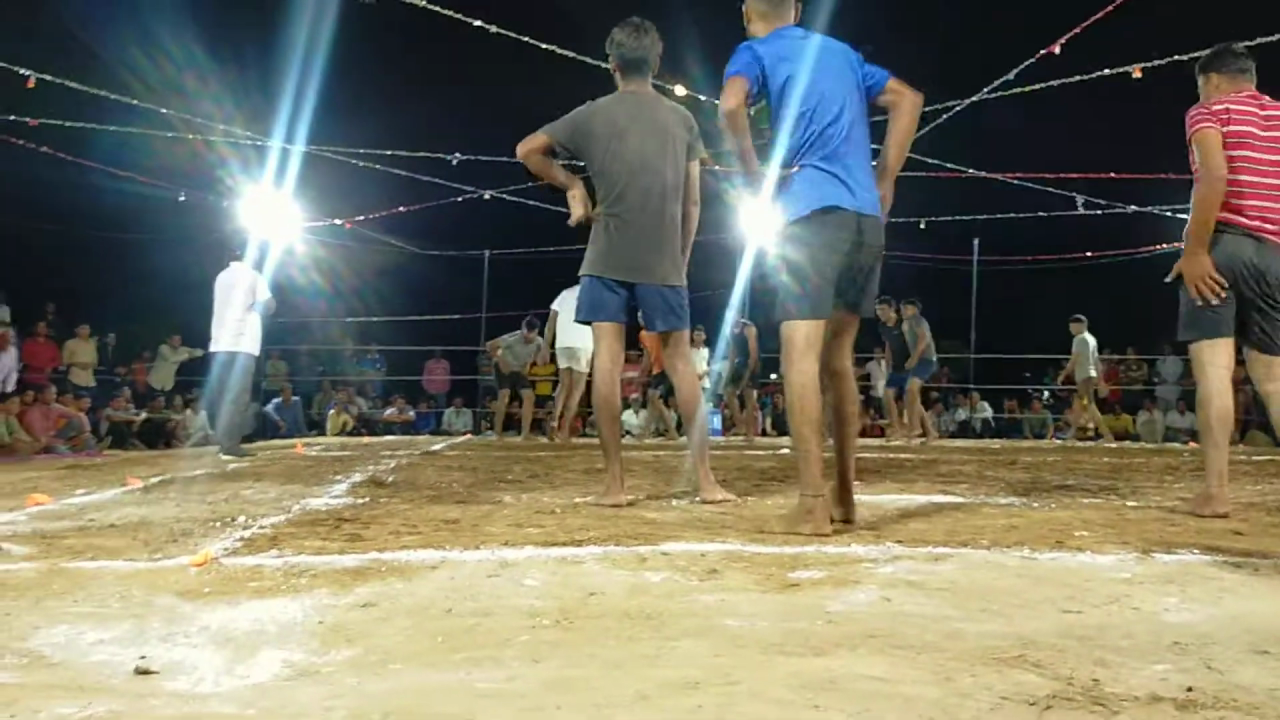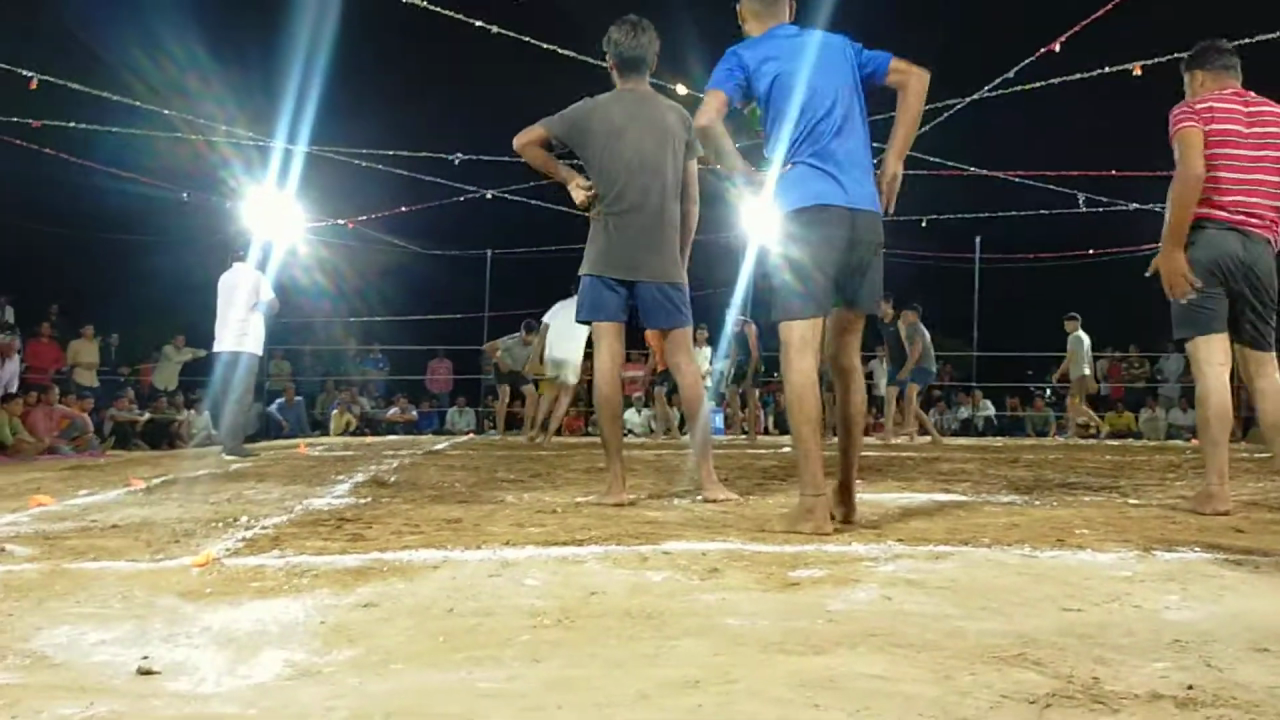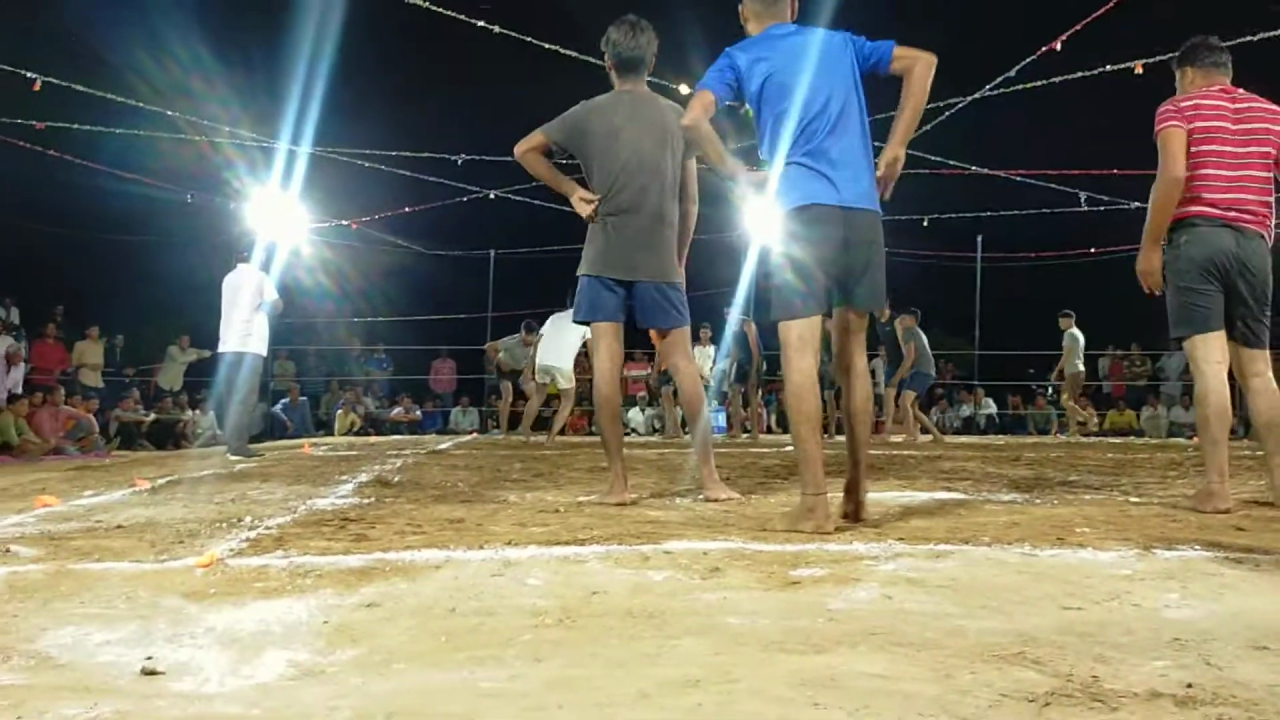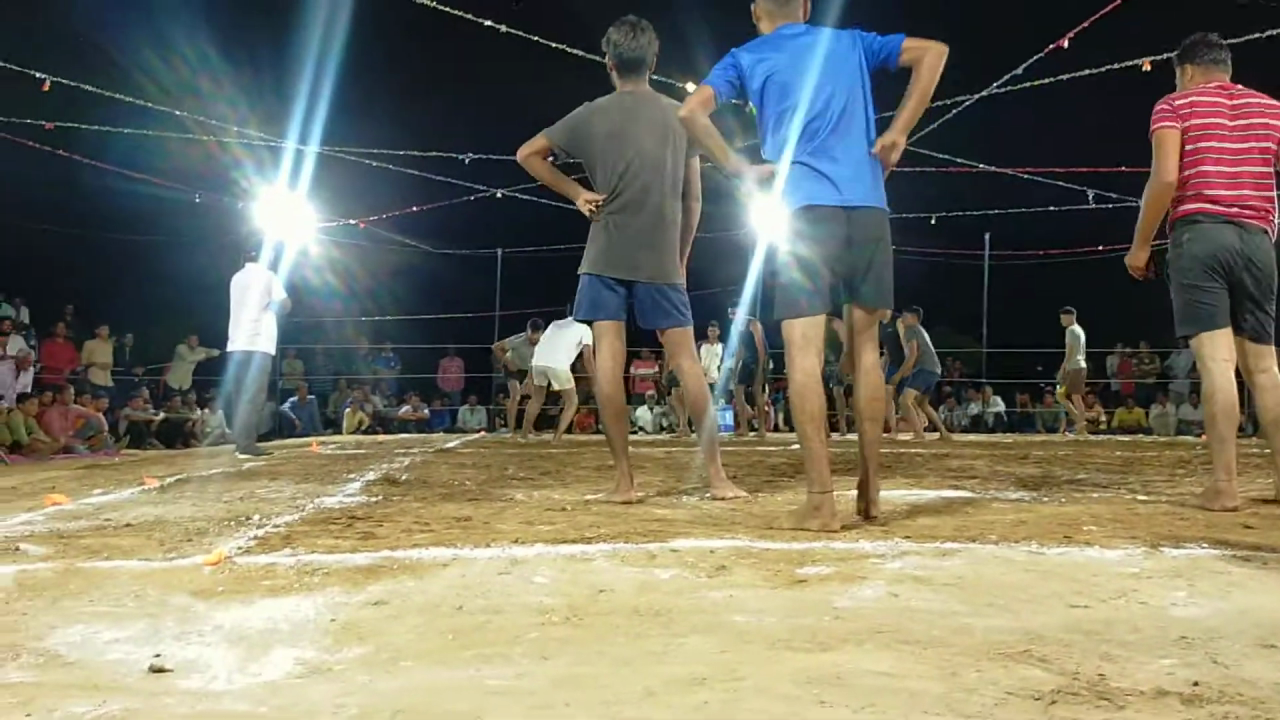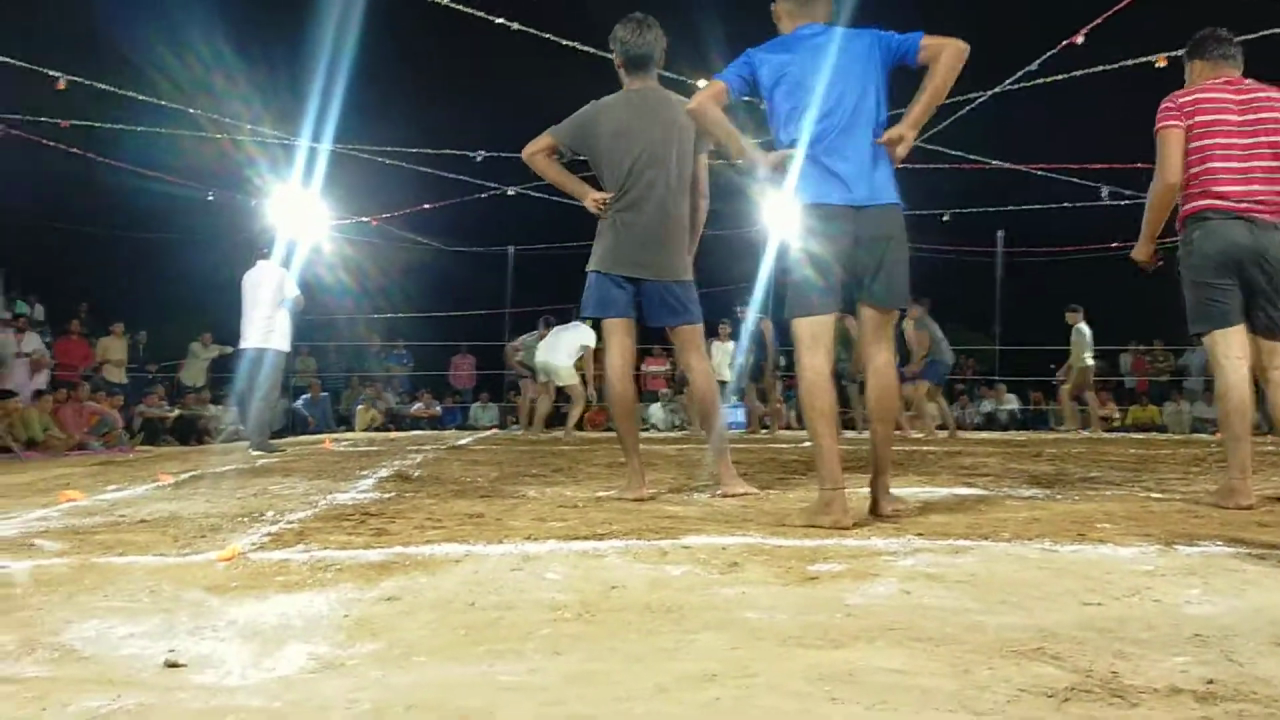
dt=0.1s
person 1, frame 1
left shoulder: (755, 52)
right shoulder: (840, 53)
left elbow: (731, 106)
right elbow: (907, 101)
left wrist: (754, 171)
right wrist: (886, 177)
left hip: (811, 212)
right hip: (867, 216)
left knee: (801, 357)
right knee: (838, 358)
left ankle: (813, 504)
right ankle: (844, 493)
person 1, frame 2
left shoulder: (744, 56)
right shoulder: (839, 46)
left elbow: (707, 120)
right elbow: (915, 78)
left wrist: (746, 176)
right wrist: (893, 164)
left hip: (805, 210)
right hip: (865, 212)
left knee: (799, 356)
right knee: (846, 355)
left ankle: (813, 503)
right ankle: (846, 491)
person 1, frame 3
left shoulder: (740, 59)
right shoulder: (841, 45)
left elbow: (693, 119)
right elbow: (923, 61)
left wrist: (738, 175)
right wrist: (897, 146)
left hip: (800, 208)
right hip: (862, 209)
left knee: (800, 356)
right knee: (853, 352)
left ankle: (814, 503)
right ankle: (856, 492)
person 1, frame 4
left shoulder: (746, 59)
right shoulder: (851, 43)
left elbow: (690, 112)
right elbow: (933, 52)
left wrist: (742, 169)
right wrist: (898, 132)
left hip: (804, 208)
right hip: (869, 209)
left knee: (804, 355)
right knee: (865, 349)
left ankle: (821, 501)
right ankle: (868, 490)
person 1, frame 5
left shoulder: (763, 58)
right shoulder: (870, 43)
left elbow: (701, 105)
right elbow: (955, 50)
left wrist: (757, 157)
right wrist: (910, 125)
left hip: (815, 208)
right hip: (881, 206)
left knee: (813, 354)
right knee: (879, 351)
left ankle: (831, 496)
right ankle: (880, 489)
person 2, frame 1
left shoulder: (594, 114)
right shoulder: (682, 119)
left elbow: (527, 149)
right elbow: (692, 202)
left wrist: (570, 184)
right wrist: (681, 261)
left hip: (607, 259)
right hip: (662, 262)
left knee: (608, 362)
right knee: (681, 364)
left ankle: (614, 482)
right ankle: (706, 479)
person 2, frame 2
left shoulder: (591, 112)
right shoulder: (679, 118)
left elbow: (523, 142)
right elbow: (691, 201)
left wrist: (570, 177)
right wrist: (682, 259)
left hip: (606, 258)
right hip: (662, 261)
left knee: (608, 361)
right knee: (683, 362)
left ankle: (616, 481)
right ankle: (708, 478)
person 2, frame 3
left shoulder: (590, 114)
right shoulder: (677, 117)
left elbow: (525, 150)
right elbow: (689, 201)
left wrist: (571, 190)
right wrist: (679, 261)
left hip: (605, 258)
right hip: (659, 261)
left knee: (606, 361)
right knee: (682, 363)
left ankle: (617, 481)
right ankle: (710, 477)
person 2, frame 4
left shoulder: (593, 115)
right shoulder: (680, 116)
left elbow: (528, 154)
right elbow: (692, 200)
left wrist: (576, 192)
right wrist: (681, 260)
left hip: (607, 258)
right hip: (661, 261)
left knee: (609, 361)
right knee: (686, 363)
left ankle: (624, 479)
right ankle: (717, 475)
person 2, frame 5
left shoulder: (599, 113)
right shoulder: (686, 113)
left elbow: (534, 153)
right elbow: (699, 196)
left wrist: (584, 193)
right wrist: (687, 253)
left hip: (614, 255)
right hip: (669, 258)
left knee: (619, 358)
right knee: (695, 359)
left ankle: (635, 476)
right ankle: (725, 471)
person 3, frame 1
left shoulder: (1209, 111)
left elbow: (1215, 175)
left wrist: (1193, 249)
left hip: (1220, 246)
left knee: (1213, 369)
left ankle: (1217, 491)
person 3, frame 2
left shoulder: (1192, 109)
left elbow: (1192, 174)
left wrist: (1170, 248)
left hip: (1206, 242)
left knee: (1211, 366)
left ankle: (1217, 489)
person 3, frame 3
left shoulder: (1179, 107)
left elbow: (1173, 175)
left wrist: (1150, 247)
left hip: (1197, 238)
left knee: (1210, 364)
left ankle: (1218, 487)
person 3, frame 4
left shoulder: (1174, 105)
left elbow: (1165, 178)
left wrist: (1140, 244)
left hip: (1199, 236)
left knee: (1215, 361)
left ankle: (1225, 484)
person 3, frame 5
left shoulder: (1179, 103)
left elbow: (1170, 177)
left wrist: (1147, 238)
left hip: (1211, 231)
left knee: (1230, 358)
left ankle: (1241, 480)
person 4, frame 1
left shoulder: (222, 276)
right shoulder: (252, 275)
right elbow: (269, 305)
right wrist: (256, 307)
left hip: (220, 343)
right hip: (242, 343)
left knee: (223, 395)
right knee: (236, 396)
left ankle: (225, 442)
right ankle: (229, 445)
person 4, frame 2
left shoulder: (225, 277)
right shoulder: (255, 275)
right elbow: (272, 305)
right wrist: (259, 306)
left hip: (223, 343)
right hip: (245, 343)
left knee: (226, 395)
right knee: (240, 396)
left ankle: (229, 442)
right ankle: (232, 444)
person 4, frame 3
left shoulder: (229, 278)
right shoulder: (259, 277)
right elbow: (276, 306)
right wrist: (264, 307)
left hip: (228, 343)
right hip: (249, 343)
left knee: (231, 395)
right knee: (244, 396)
left ankle: (233, 442)
right ankle: (237, 445)
person 4, frame 4
left shoulder: (237, 277)
right shoulder: (267, 276)
right elbow: (284, 305)
right wrist: (272, 306)
left hip: (237, 342)
right hip: (257, 342)
left knee: (238, 394)
right knee: (252, 395)
left ankle: (241, 441)
right ankle: (246, 444)
person 4, frame 5
left shoulder: (250, 274)
right shoulder: (280, 273)
right elbow: (297, 301)
right wrist: (285, 303)
left hip: (250, 339)
right hip: (272, 339)
left knee: (252, 391)
right knee: (266, 391)
left ankle: (254, 437)
right ankle: (259, 440)
